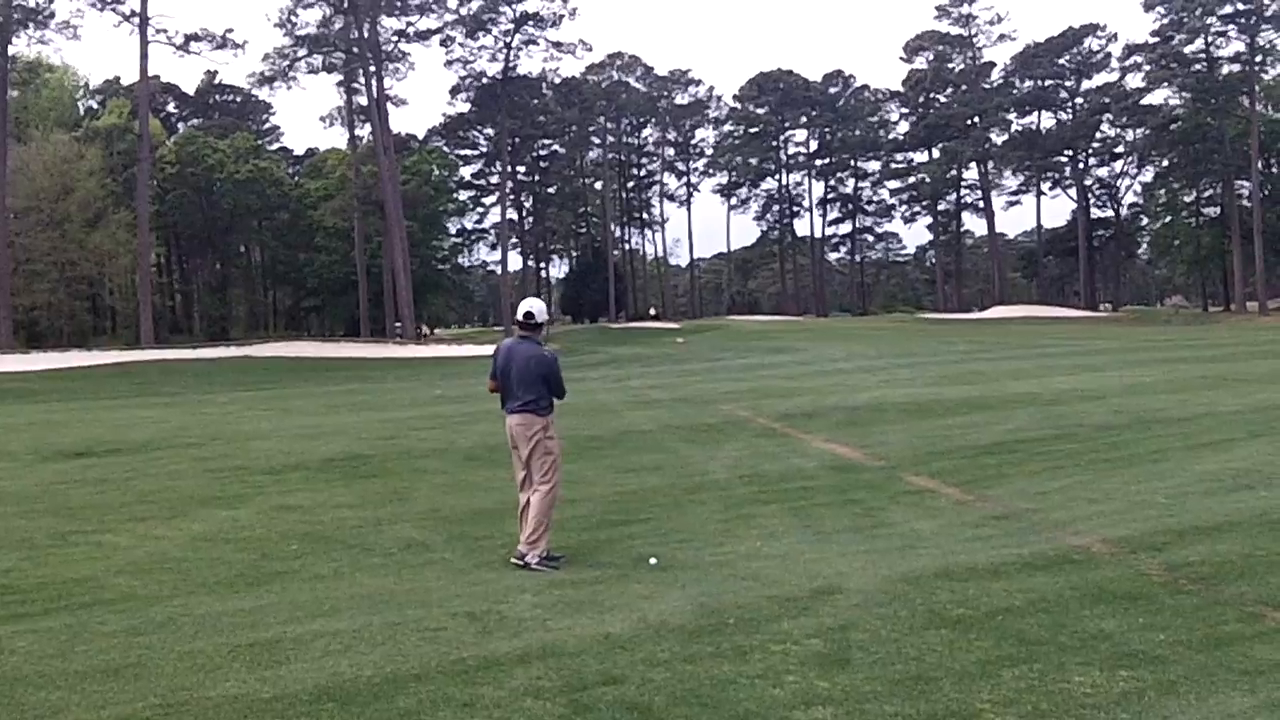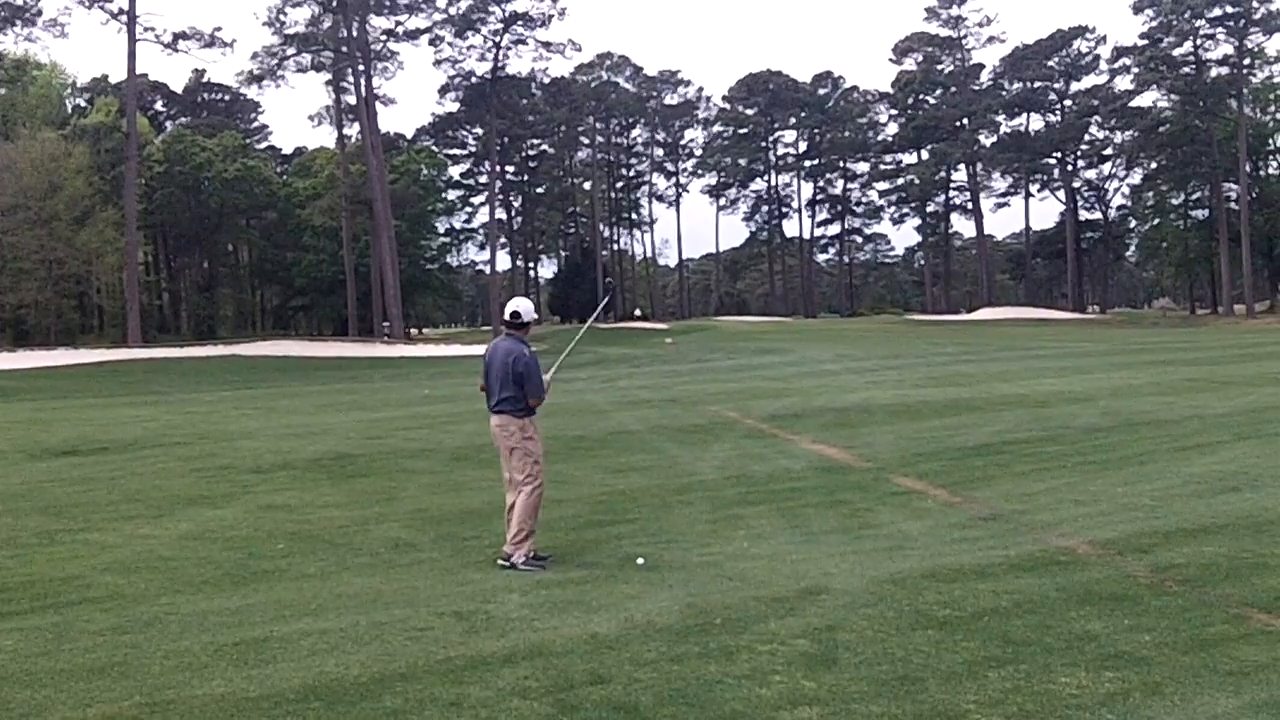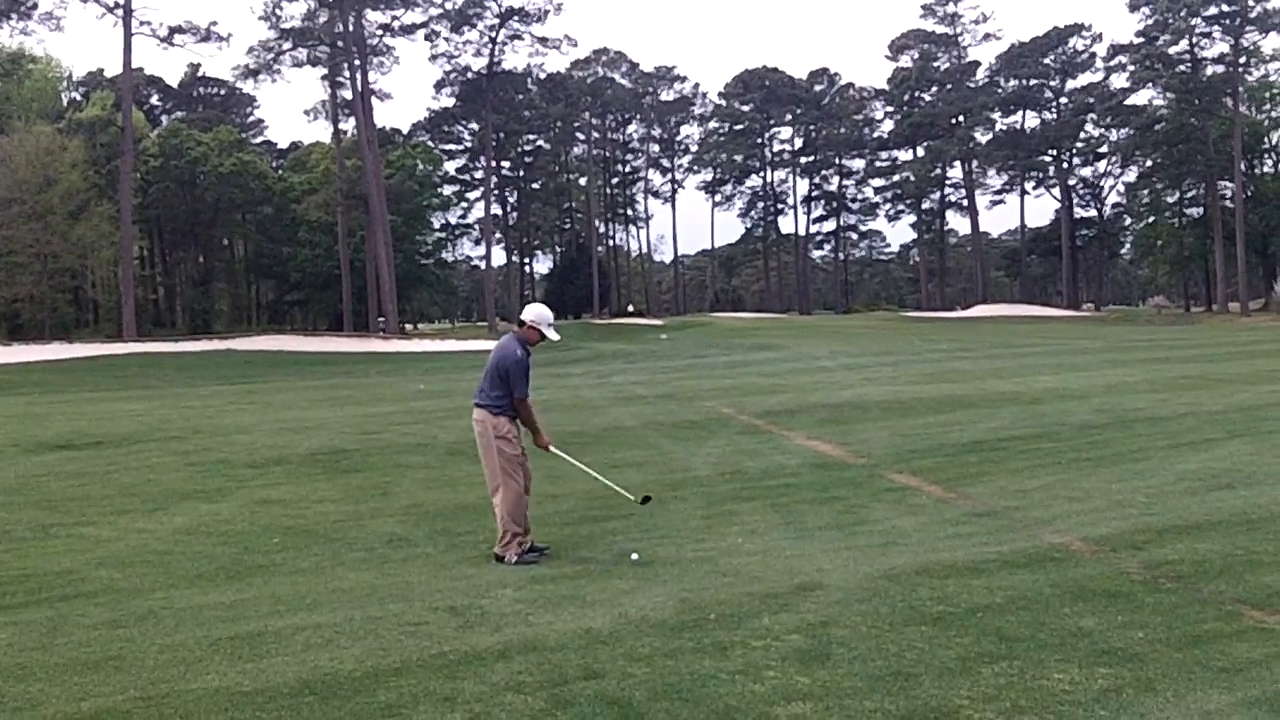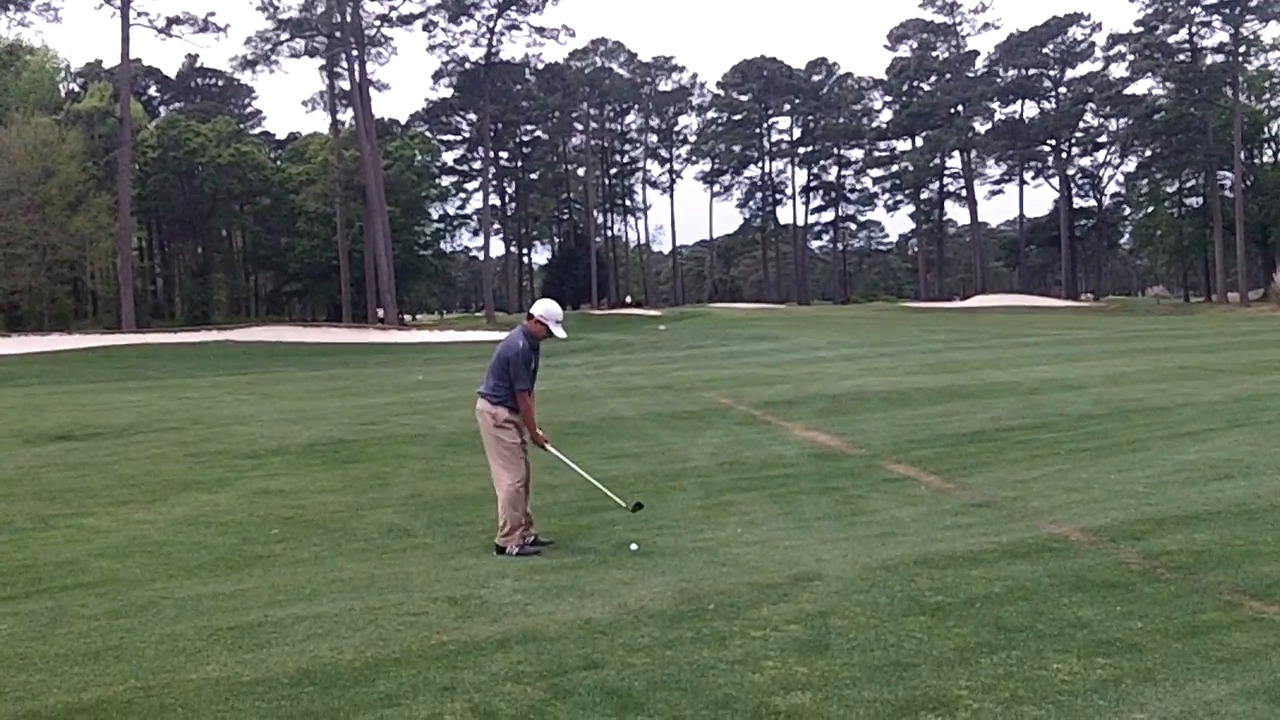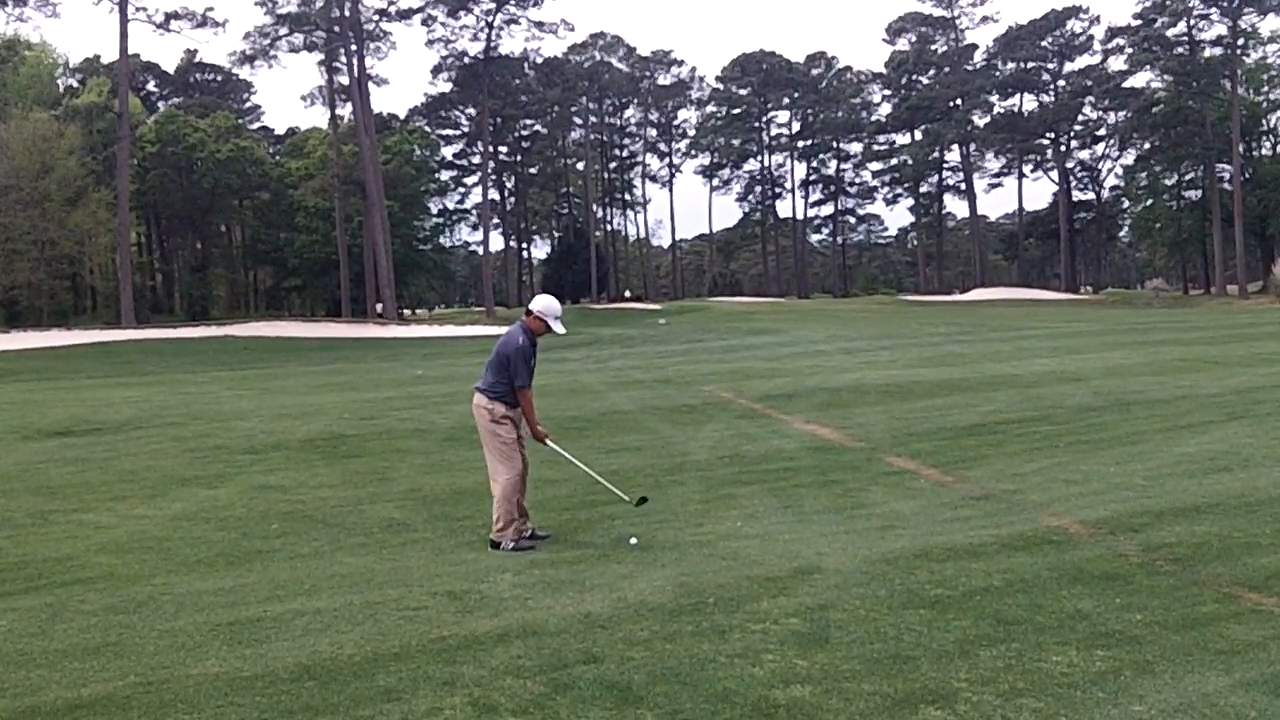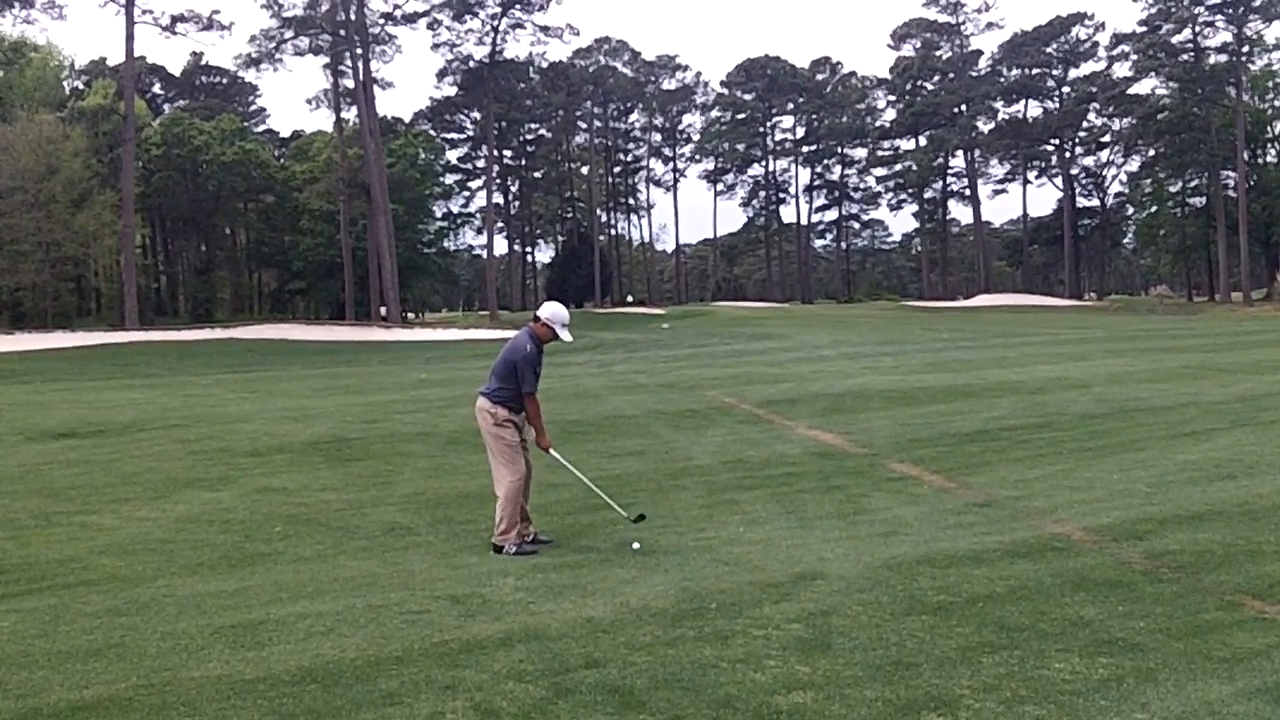
dt=0.7s
person 1, frame 1
left shoulder: (503, 348)
right shoulder: (545, 357)
left elbow: (493, 386)
right elbow: (560, 394)
left hip: (513, 421)
right hip: (536, 423)
left knee: (528, 487)
right knee: (545, 486)
left ankle: (532, 547)
right ankle: (530, 551)
person 1, frame 2
left shoulder: (493, 347)
right shoulder: (524, 355)
left elbow: (485, 385)
right elbow: (535, 400)
right wrist: (543, 386)
left hip: (498, 420)
right hip: (517, 424)
left knee: (516, 487)
right knee: (530, 485)
left ankle: (519, 547)
right ankle: (515, 552)
person 1, frame 3
left shoulder: (510, 344)
right shoulder: (516, 355)
right elbow: (521, 402)
left wrist: (532, 430)
right wrist: (538, 434)
left hip: (497, 419)
right hip: (496, 421)
left knee: (521, 480)
right knee: (508, 486)
left ankle: (521, 540)
right ankle: (507, 550)
person 1, frame 4
left shoulder: (531, 343)
right shoulder: (518, 347)
left elbow: (528, 390)
right elbow: (521, 396)
left wrist: (534, 424)
right wrist: (533, 432)
left hip: (508, 412)
right hip: (496, 412)
left knee: (521, 474)
right knee: (512, 476)
left ankle: (524, 533)
right ankle: (507, 542)
person 1, frame 5
left shoulder: (526, 338)
right shoulder: (518, 343)
left elbow: (524, 387)
right elbow: (522, 391)
left wrist: (530, 421)
right wrist: (534, 427)
left hip: (504, 408)
right hip: (493, 409)
left knee: (519, 468)
right knee: (508, 471)
left ankle: (520, 527)
right ankle: (502, 537)
person 1, frame 6
left shoulder: (532, 342)
right shoulder: (525, 350)
left elbow: (528, 394)
right elbow: (530, 397)
left wrist: (533, 427)
right wrist: (541, 435)
left hip: (509, 412)
right hip: (496, 413)
left knee: (523, 472)
right knee: (512, 475)
left ankle: (523, 531)
right ankle: (504, 541)
